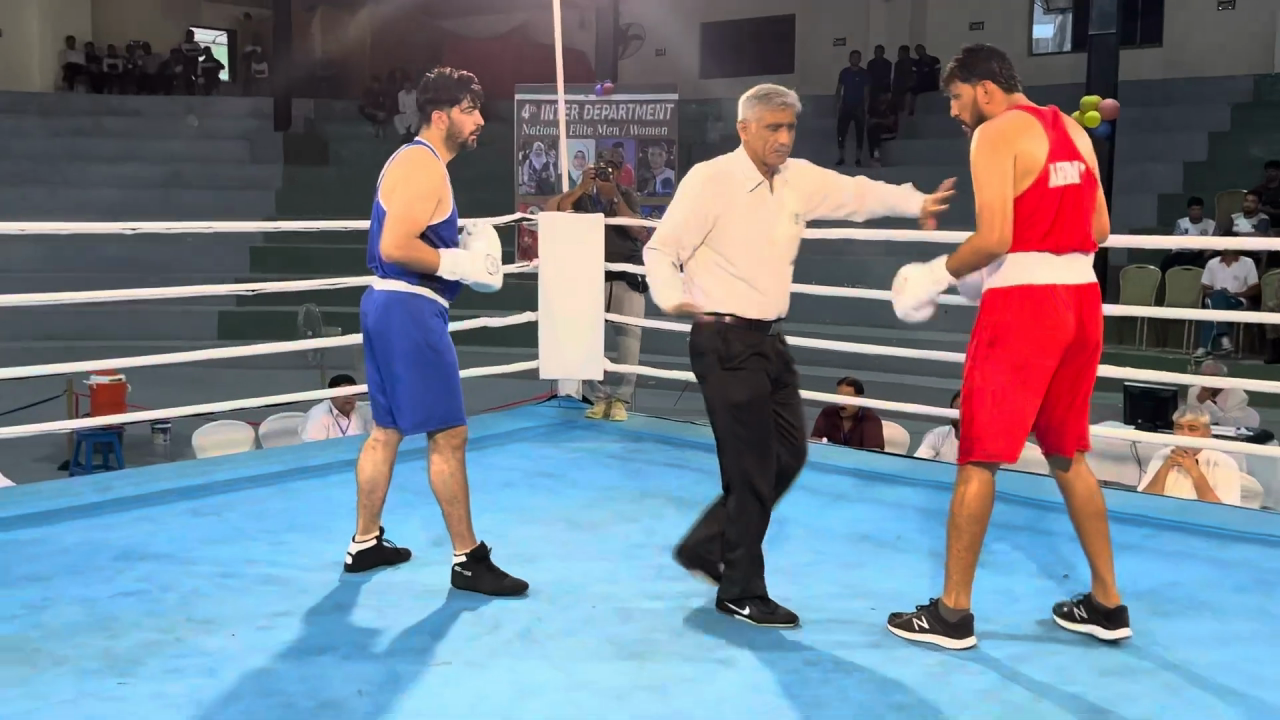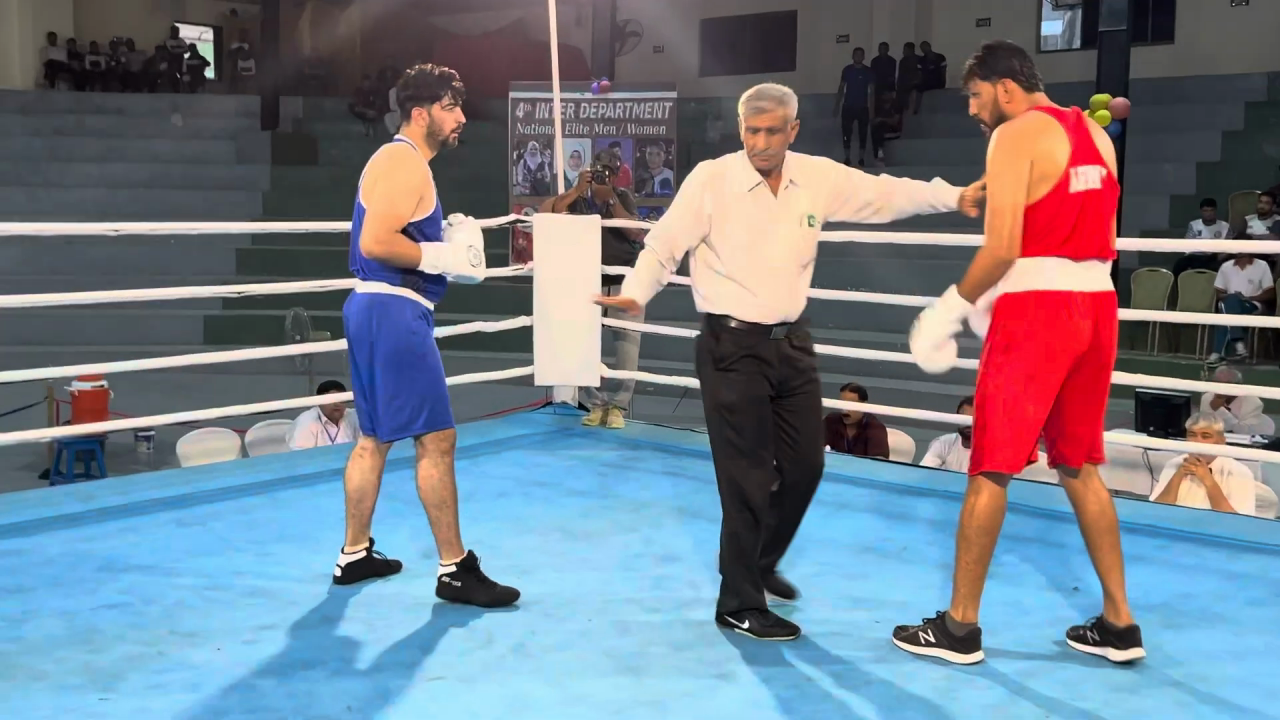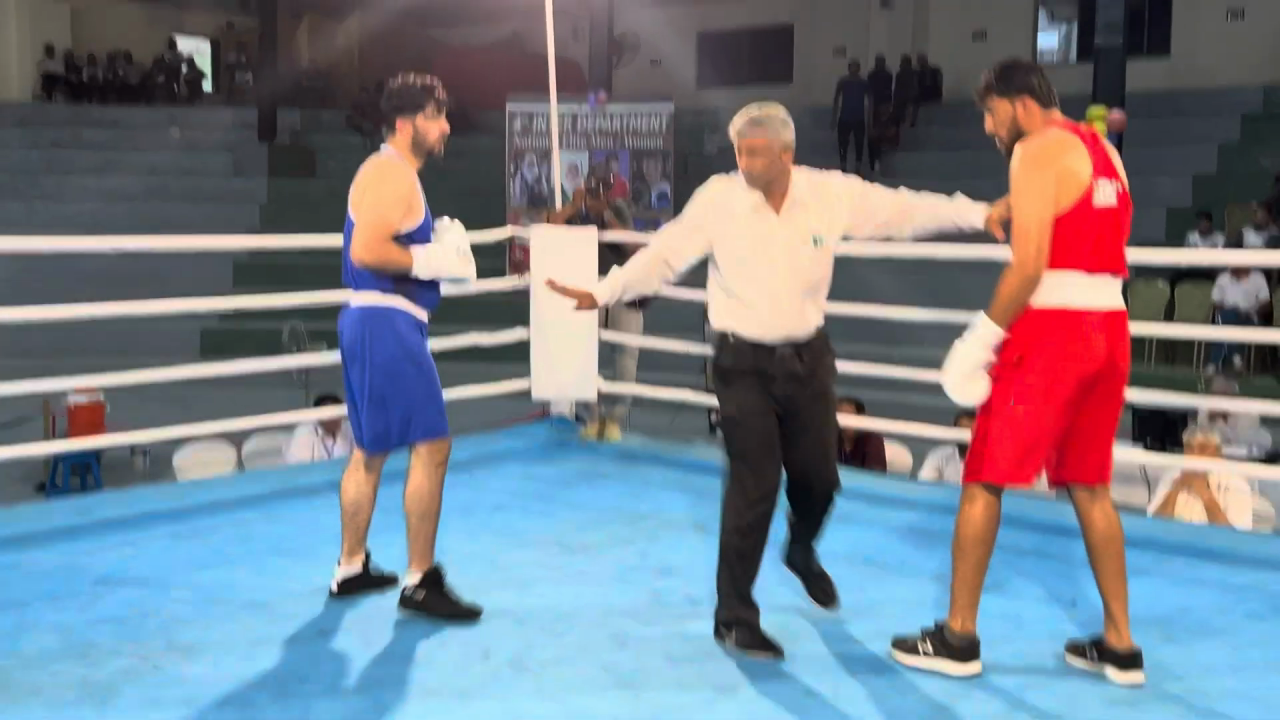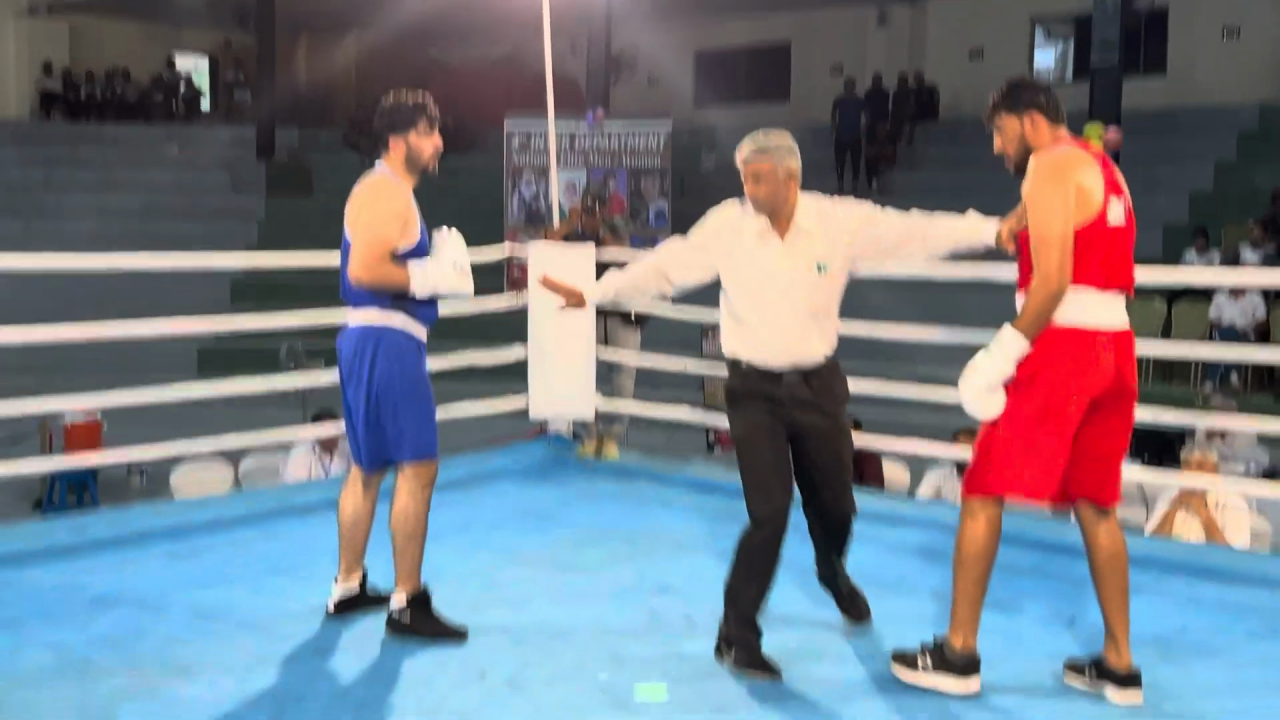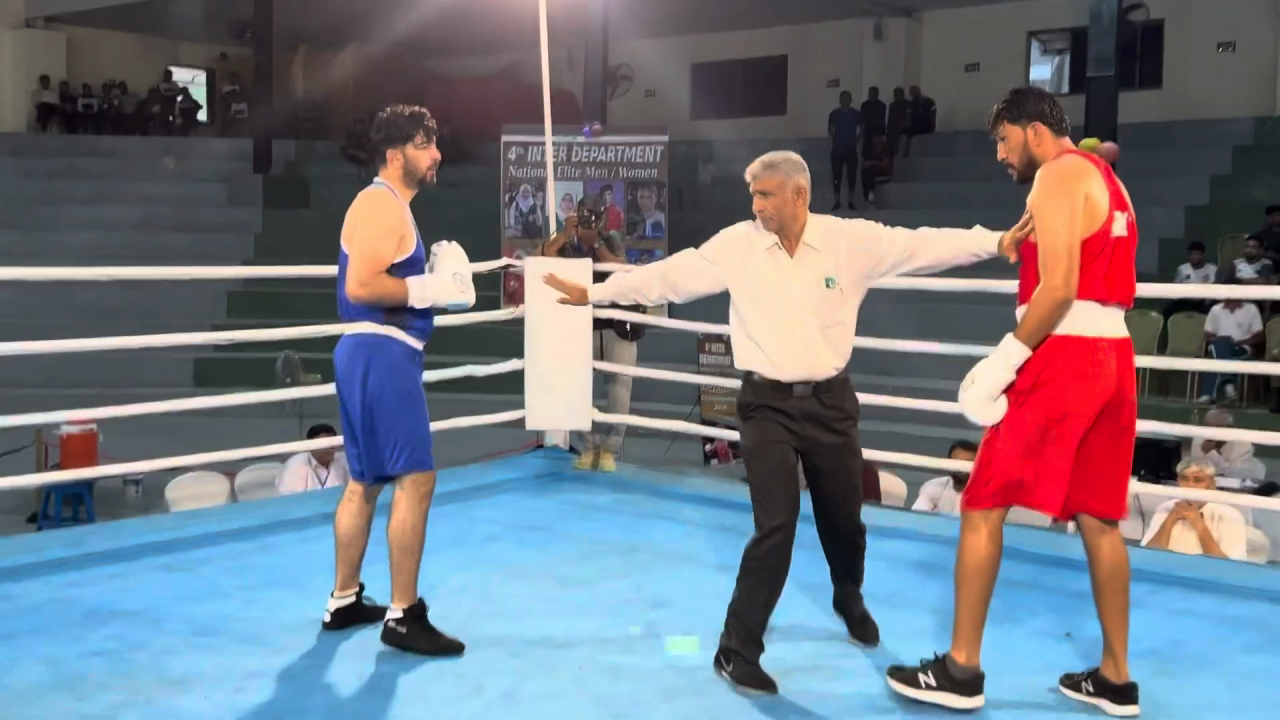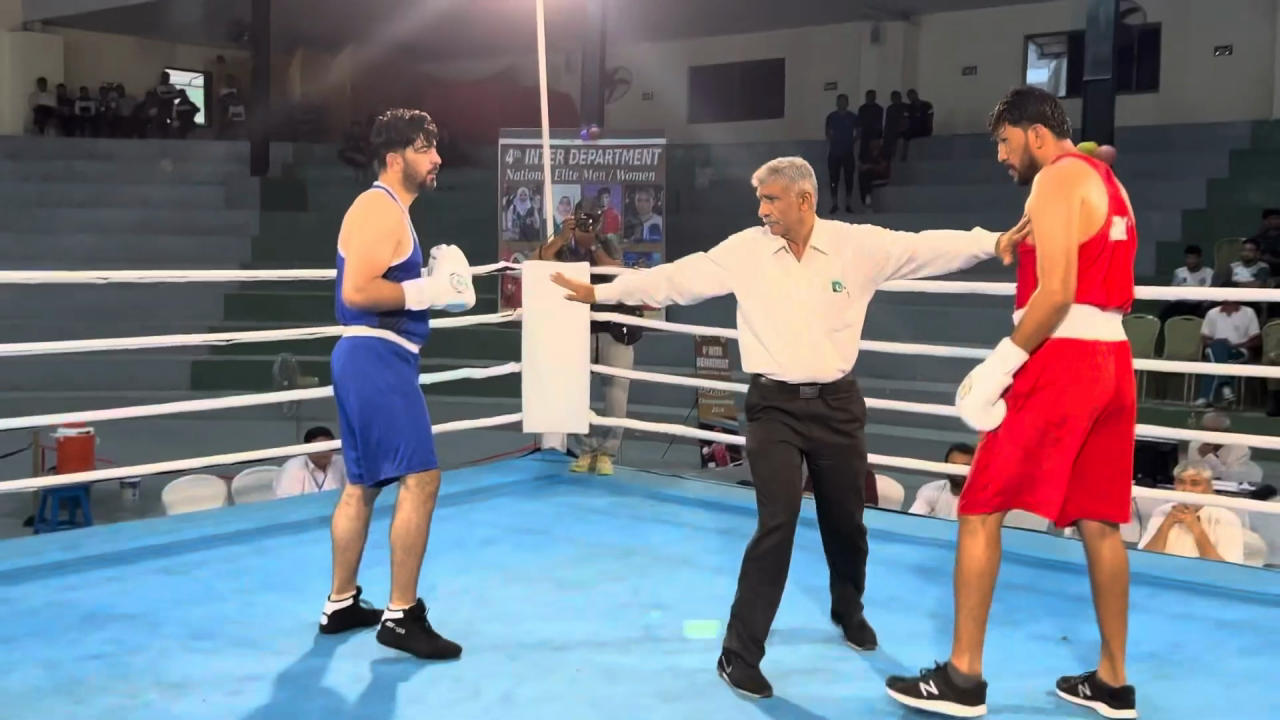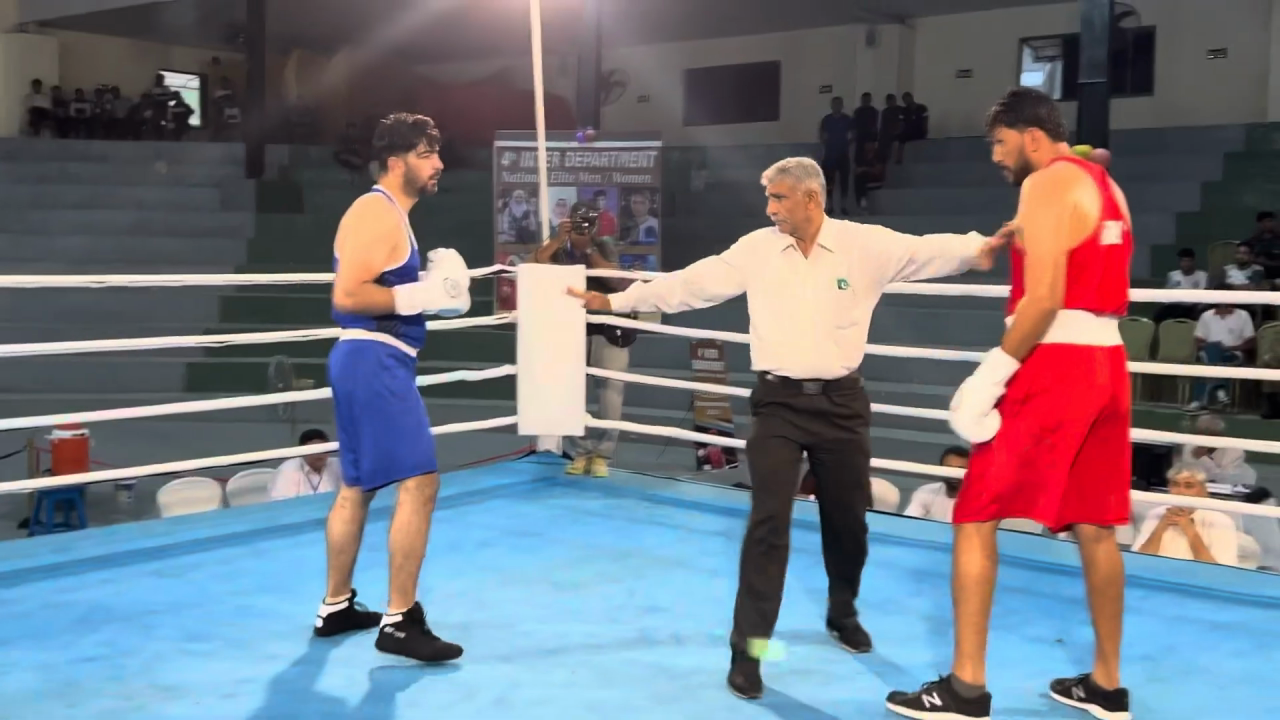
dt=0.1s
person 1, frame 1
left shoulder: (995, 135)
right shoulder: (1073, 131)
left elbow: (995, 238)
right elbow: (1098, 230)
left wrist: (938, 273)
left hip: (1022, 305)
right hip: (1080, 300)
left knee: (978, 459)
right knee: (1068, 456)
left ankle: (953, 611)
right ankle: (1106, 603)
person 1, frame 2
left shoulder: (1014, 136)
right shoulder: (1095, 134)
left elbow: (1002, 246)
right elbow: (1103, 237)
left wrist: (950, 305)
left hip: (1035, 312)
right hip: (1095, 308)
left knee: (990, 471)
right knee: (1080, 468)
left ankle: (961, 624)
right ankle: (1118, 623)
person 1, frame 3
left shoulder: (1038, 151)
right shoulder: (1101, 151)
left elbow: (1034, 262)
left wrist: (982, 333)
left hip: (1052, 328)
right hip: (1106, 328)
left knee: (984, 480)
right knee: (1089, 487)
left ankle: (958, 638)
right ankle: (1119, 645)
person 1, frame 4
left shoulder: (1050, 166)
right shoulder: (1104, 169)
left elbow: (1055, 277)
left wrist: (1003, 350)
left hip: (1062, 345)
right hip: (1113, 345)
left knee: (985, 494)
right knee: (1098, 507)
left ankle: (958, 653)
right ankle: (1119, 664)
person 1, frame 5
left shoulder: (1057, 177)
right shoulder: (1106, 180)
left elbow: (1058, 287)
left wrist: (1003, 358)
left hip: (1063, 356)
right hip: (1112, 357)
left knee: (984, 506)
right knee: (1100, 520)
left ankle: (961, 669)
person 1, frame 6
left shoulder: (1056, 180)
right shoulder: (1107, 183)
left elbow: (1056, 291)
left wrist: (1001, 363)
left hip: (1061, 360)
right hip: (1110, 360)
left knee: (981, 510)
right knee: (1102, 523)
person 1, frame 7
left shoulder: (1046, 186)
right shoulder: (1107, 189)
left elbow: (1043, 298)
left wrist: (991, 372)
left hip: (1054, 367)
right hip: (1106, 364)
left knee: (975, 517)
right knee: (1096, 528)
person 2, frame 1
left shoulder: (799, 178)
right shoulder: (709, 180)
left elbow: (854, 192)
right elbow: (663, 251)
left wrist: (915, 202)
right wrist: (674, 299)
left hip: (769, 338)
right hip: (728, 343)
left knee: (789, 455)
right knee: (753, 467)
left ankle: (705, 546)
right ankle: (741, 592)
person 2, frame 2
left shoulder: (818, 177)
right shoulder: (711, 180)
left elbow: (880, 191)
right elbow: (660, 247)
left wrist: (951, 195)
right wrist: (634, 294)
left hip: (790, 341)
right hip: (731, 345)
left knee: (805, 464)
right knee: (748, 475)
left ankle: (762, 563)
right ankle: (739, 604)
person 2, frame 3
left shoulder: (832, 194)
right shoulder: (718, 198)
left elbow: (905, 210)
right elbow: (664, 254)
left wrist: (983, 214)
right wrist: (602, 293)
left hip: (807, 358)
right hip: (745, 364)
left knee: (818, 479)
right knee: (753, 490)
left ankle: (801, 554)
right ankle: (734, 617)
person 2, frame 4
left shoulder: (841, 220)
right shoulder: (726, 225)
left elbow: (914, 232)
right elbow: (665, 267)
left wrist: (994, 231)
right wrist: (590, 293)
left hip: (819, 385)
right hip: (756, 389)
left knee: (835, 505)
right knee: (768, 512)
left ankle: (833, 575)
right ankle: (736, 636)
person 2, frame 5
left shoulder: (851, 240)
right shoulder: (736, 245)
left elbow: (923, 245)
right elbow: (672, 275)
left wrist: (995, 241)
right wrist: (595, 292)
left hip: (830, 400)
right hip: (767, 403)
left knee: (842, 519)
right knee: (775, 523)
left ankle: (849, 601)
right ankle: (737, 650)
person 2, frame 6
left shoulder: (858, 245)
right shoulder: (744, 250)
left elbow: (926, 248)
right elbow: (680, 278)
left wrist: (994, 243)
right wrist: (602, 293)
left hip: (836, 403)
right hip: (774, 405)
left knee: (845, 523)
right knee: (777, 523)
left ankle: (848, 609)
right ankle: (739, 652)
person 2, frame 7
left shoulder: (865, 245)
right shoulder: (754, 249)
left elbow: (925, 252)
right elbow: (695, 282)
left wrist: (977, 249)
right wrist: (618, 301)
left hip: (840, 401)
right hip: (778, 400)
left knee: (846, 518)
right knee: (770, 518)
left ankle: (843, 614)
right ankle: (747, 649)
person 3, frame 1
left shoulder: (415, 162)
right shoulder: (423, 165)
right elbow: (393, 246)
left wrist: (462, 249)
right wrist: (460, 265)
left hip: (392, 305)
right hip: (408, 310)
left knee: (387, 429)
right knee: (448, 435)
left ankle: (365, 543)
right ankle: (467, 559)
person 3, frame 2
left shoulder: (399, 161)
right shoulder: (404, 162)
right elbow: (374, 243)
left wrist: (446, 239)
right wrist: (443, 258)
left hip: (375, 308)
right hip: (392, 311)
left knee: (374, 437)
right knee: (436, 439)
left ankle: (354, 554)
right ankle: (455, 569)
person 3, frame 3
left shoulder: (394, 174)
right shoulder: (390, 172)
right elbow: (366, 251)
left wrist: (438, 249)
right wrist: (432, 260)
left hip: (378, 322)
right hip: (387, 324)
left knee: (370, 451)
right knee: (430, 447)
left ankle: (351, 567)
right ankle: (419, 580)
person 3, frame 4
left shoulder: (390, 191)
right shoulder: (386, 190)
right elbow: (363, 271)
left wrist: (435, 263)
right wrist: (430, 276)
left hip: (375, 341)
right hip: (387, 342)
left knee: (367, 469)
right knee: (417, 469)
left ankle: (348, 586)
right ankle: (407, 604)
person 3, frame 5
left shoulder: (389, 205)
right shoulder: (381, 204)
right elbow: (361, 286)
left wrist: (433, 275)
right wrist: (430, 288)
left hip: (376, 354)
right hip: (380, 354)
left knee: (365, 481)
right knee: (416, 479)
left ankle: (344, 600)
right ankle: (402, 614)
person 3, frame 6
left shoulder: (388, 209)
right shoulder: (379, 208)
right elbow: (358, 291)
left wrist: (432, 279)
right wrist: (427, 290)
left hip: (374, 357)
right hip: (377, 357)
left knee: (362, 484)
right knee: (421, 480)
left ankle: (341, 604)
right ankle: (401, 615)
person 3, frame 7
left shoulder: (390, 215)
right shoulder: (376, 213)
right elbow: (347, 296)
left wrist: (430, 282)
right wrist: (421, 296)
left hip: (374, 361)
right hip: (374, 361)
left knee: (358, 487)
right knee: (417, 483)
left ankle: (335, 606)
right ankle: (400, 621)
person 4, frame 1
left shoulder: (627, 196)
right shoulder: (583, 195)
left elbow: (640, 232)
right elbow: (552, 209)
left wrist: (614, 198)
right wrist: (581, 188)
left hip: (626, 280)
left knee: (628, 339)
left ankle: (620, 398)
right ankle: (599, 397)
person 4, frame 2
left shoulder: (623, 198)
right shoulder: (579, 198)
left elbow: (637, 234)
right elbow: (546, 212)
left wrist: (610, 200)
right wrist: (577, 191)
left hip: (624, 281)
left knee: (627, 344)
left ankle: (617, 405)
right ankle: (596, 404)
person 4, frame 3
left shoulder: (618, 212)
right shoulder: (574, 213)
left elbow: (631, 246)
left wrist: (605, 214)
right wrist: (573, 206)
left knee: (626, 358)
left ankle: (614, 418)
right ankle: (594, 416)
person 4, frame 4
left shoulder: (613, 230)
right shoulder: (570, 232)
left wrist: (601, 232)
right wrist: (570, 225)
left hip: (621, 314)
left knee: (623, 376)
left ankle: (613, 436)
right ankle: (591, 434)
person 4, frame 5
left shoulder: (611, 241)
right shoulder: (565, 243)
left wrist: (596, 244)
right wrist: (565, 236)
left hip: (617, 326)
left knee: (619, 388)
left ankle: (609, 449)
right ankle: (588, 447)
person 4, frame 6
left shoulder: (608, 244)
right shoulder: (562, 246)
right elbow: (536, 264)
left wrist: (593, 247)
right wrist: (562, 238)
left hip: (614, 329)
left knee: (616, 392)
left ankle: (606, 452)
right ankle: (585, 451)
person 4, frame 7
left shoulder: (603, 247)
right shoulder: (558, 248)
left elbow: (616, 281)
right elbow: (532, 267)
left wrist: (589, 250)
right wrist: (557, 240)
left hip: (609, 331)
left knee: (610, 393)
left ankle: (601, 454)
right ankle: (580, 453)
